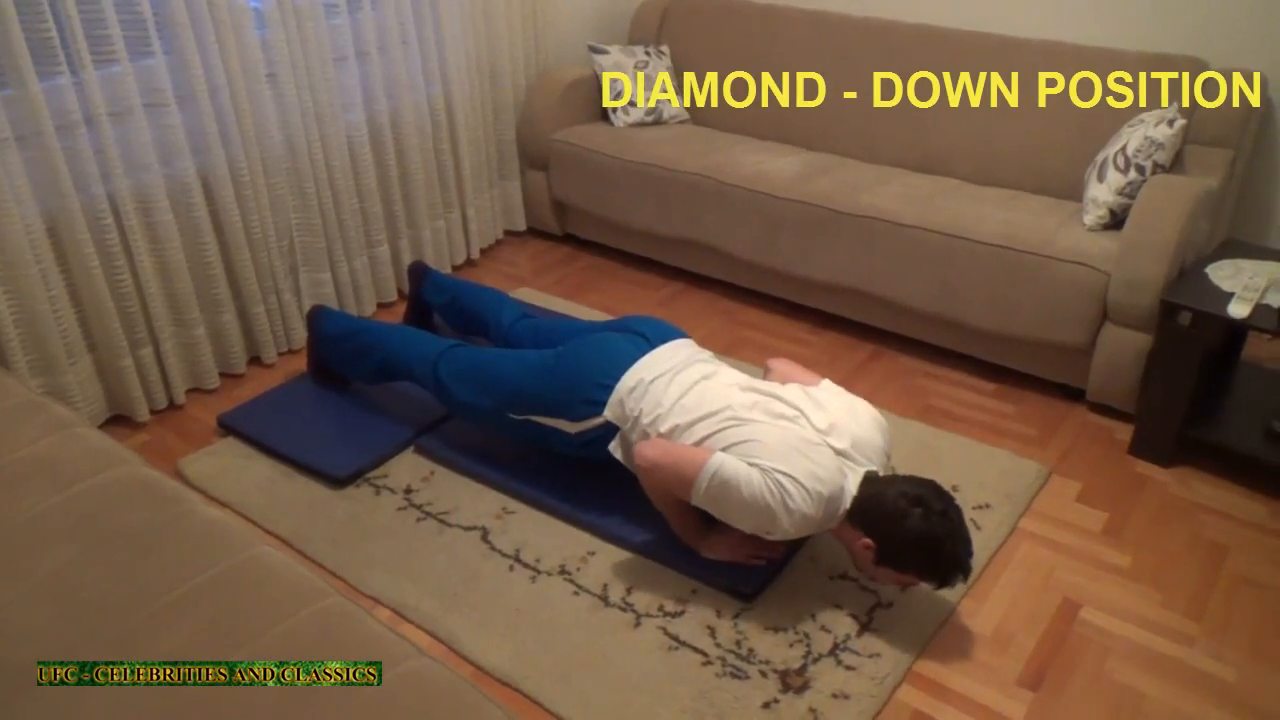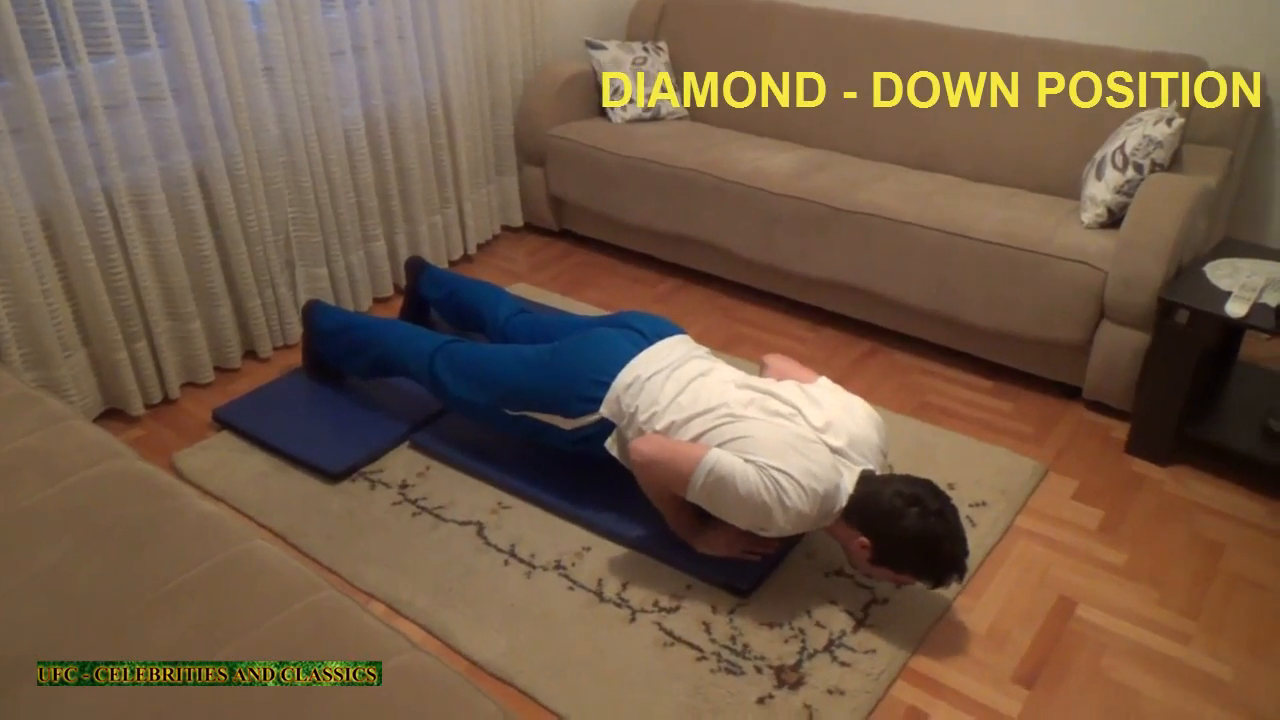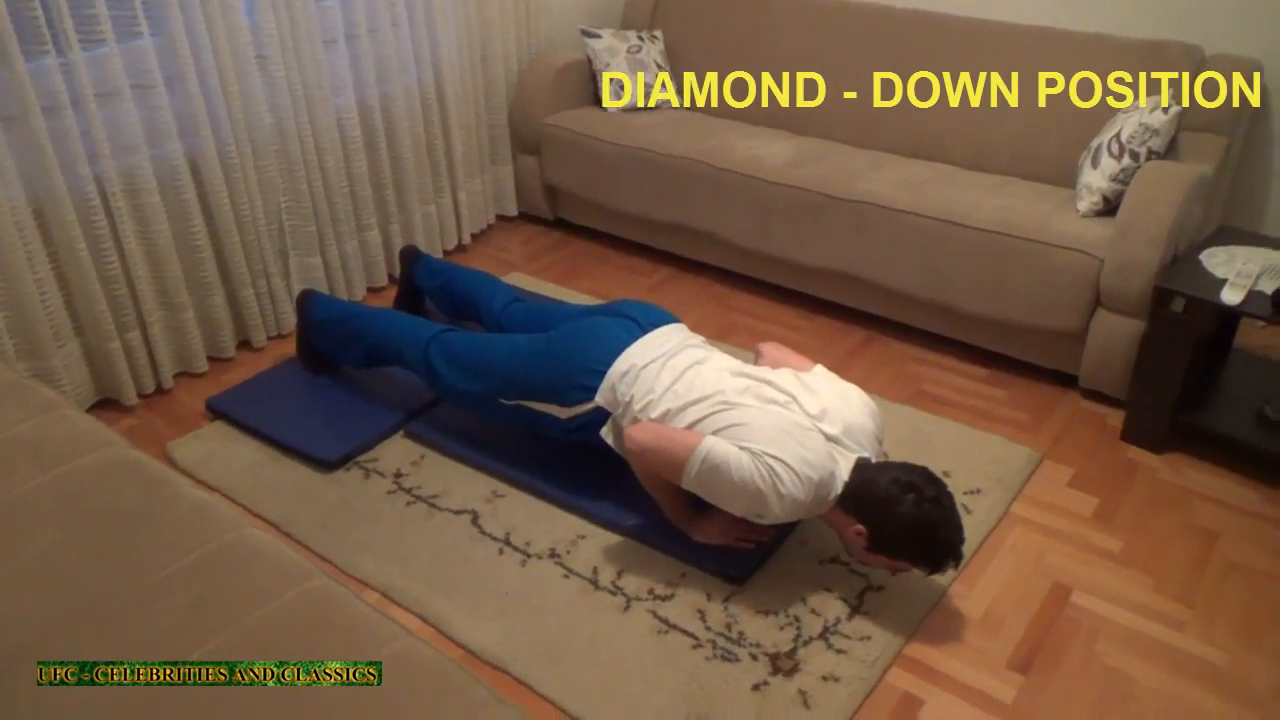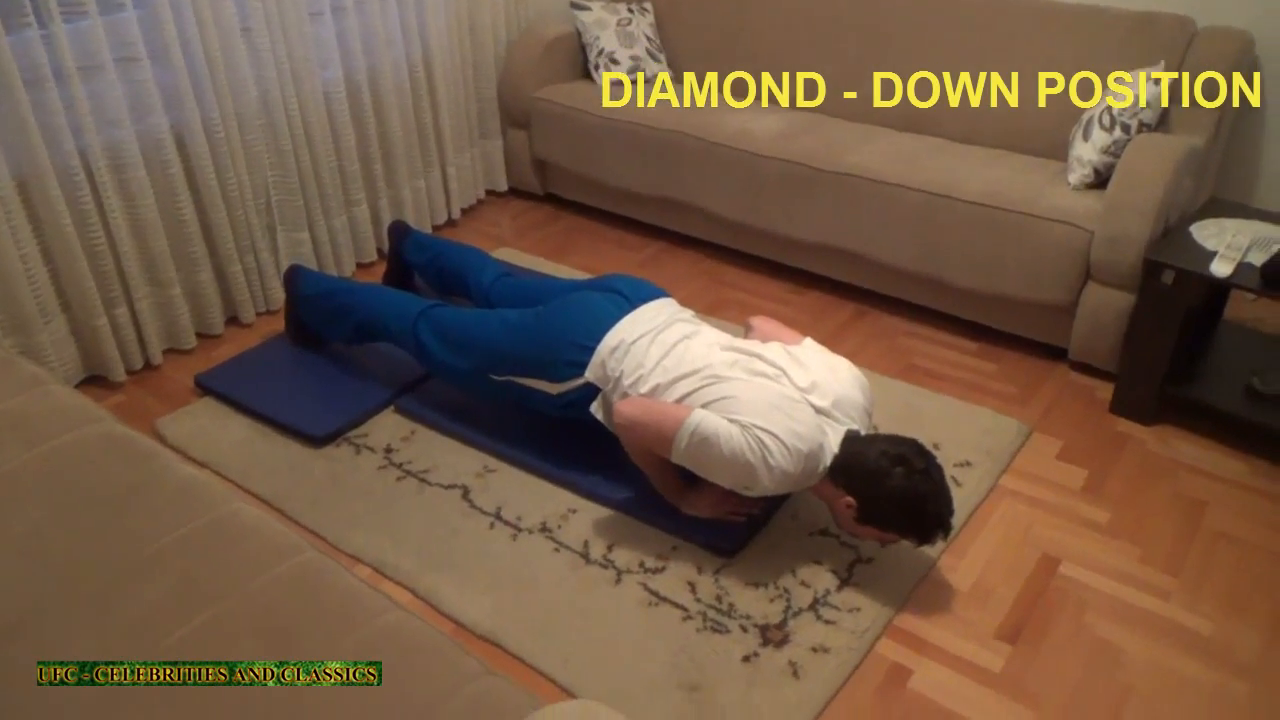
dt=0.3s
person 1, frame 1
left shoulder: (869, 432)
right shoulder: (787, 502)
left elbow: (781, 364)
right elbow: (652, 459)
right wrist: (703, 539)
left hip: (658, 350)
right hip: (603, 397)
left knee: (520, 329)
right knee: (456, 374)
left ankle: (430, 287)
right ankle: (334, 334)
person 1, frame 2
left shoulder: (865, 428)
right shoulder: (783, 500)
left elbow: (776, 361)
right elbow: (647, 453)
right wrist: (698, 535)
left hip: (654, 346)
right hip: (600, 392)
left knee: (517, 325)
right knee: (452, 369)
left ankle: (428, 282)
right ankle: (330, 328)
person 1, frame 3
left shoulder: (861, 416)
right shoulder: (780, 486)
left elbow: (771, 348)
right elbow: (642, 442)
right wrist: (694, 524)
left hip: (650, 335)
right hip: (597, 382)
left knee: (511, 314)
right knee: (447, 358)
left ankle: (422, 271)
right ankle: (324, 318)
person 1, frame 4
left shoulder: (851, 389)
right shoulder: (769, 458)
left elbow: (761, 322)
right elbow: (631, 415)
right wrist: (683, 497)
left hip: (640, 310)
right hip: (586, 355)
left knee: (499, 288)
right knee: (437, 333)
left ankle: (411, 245)
right ankle: (313, 292)
